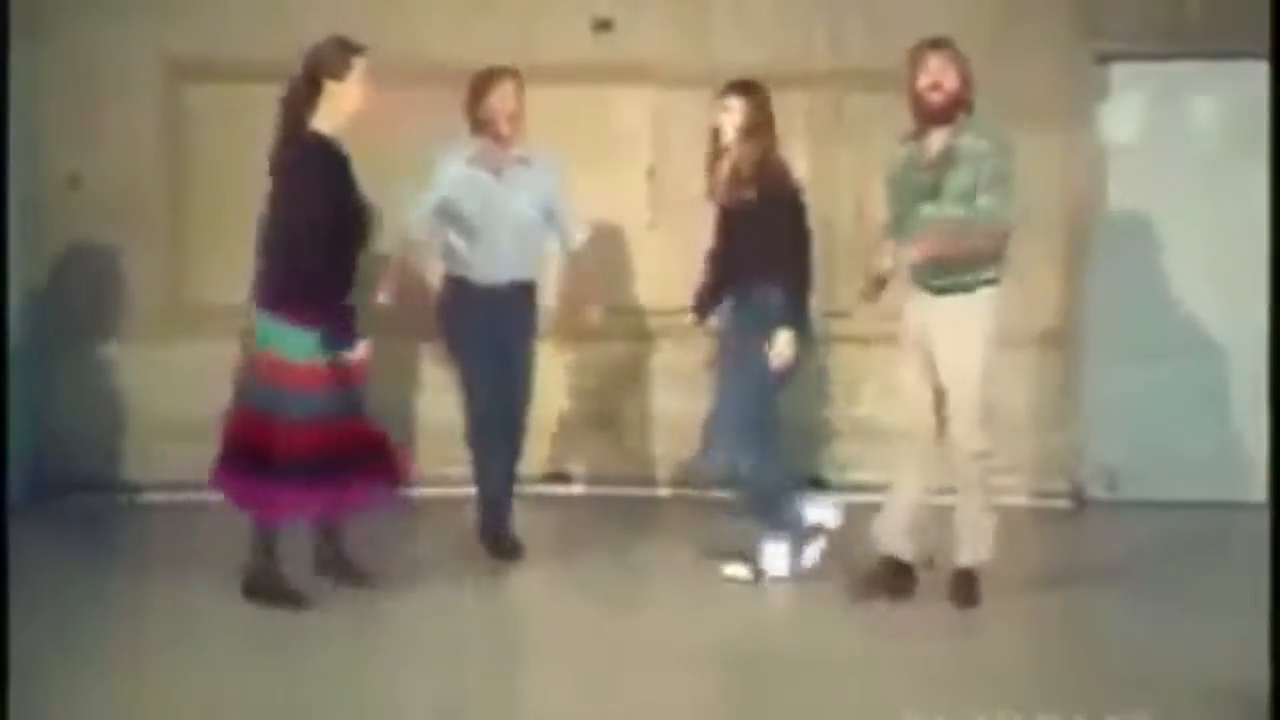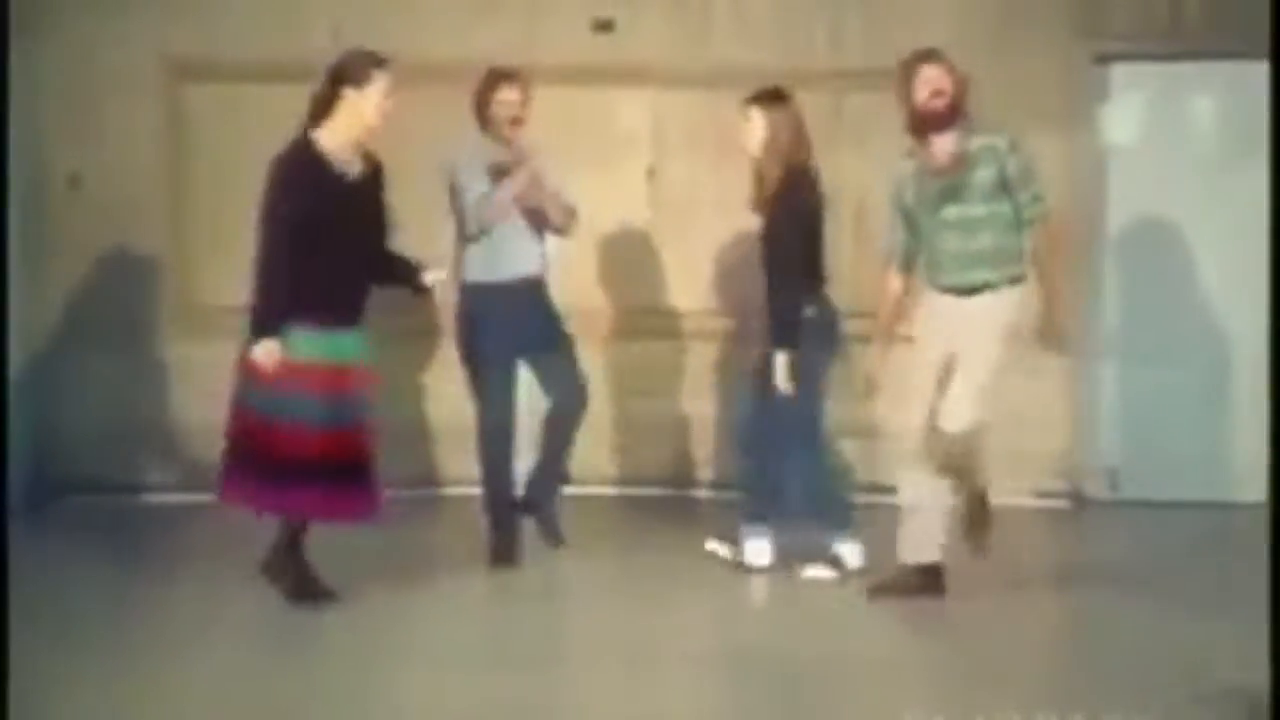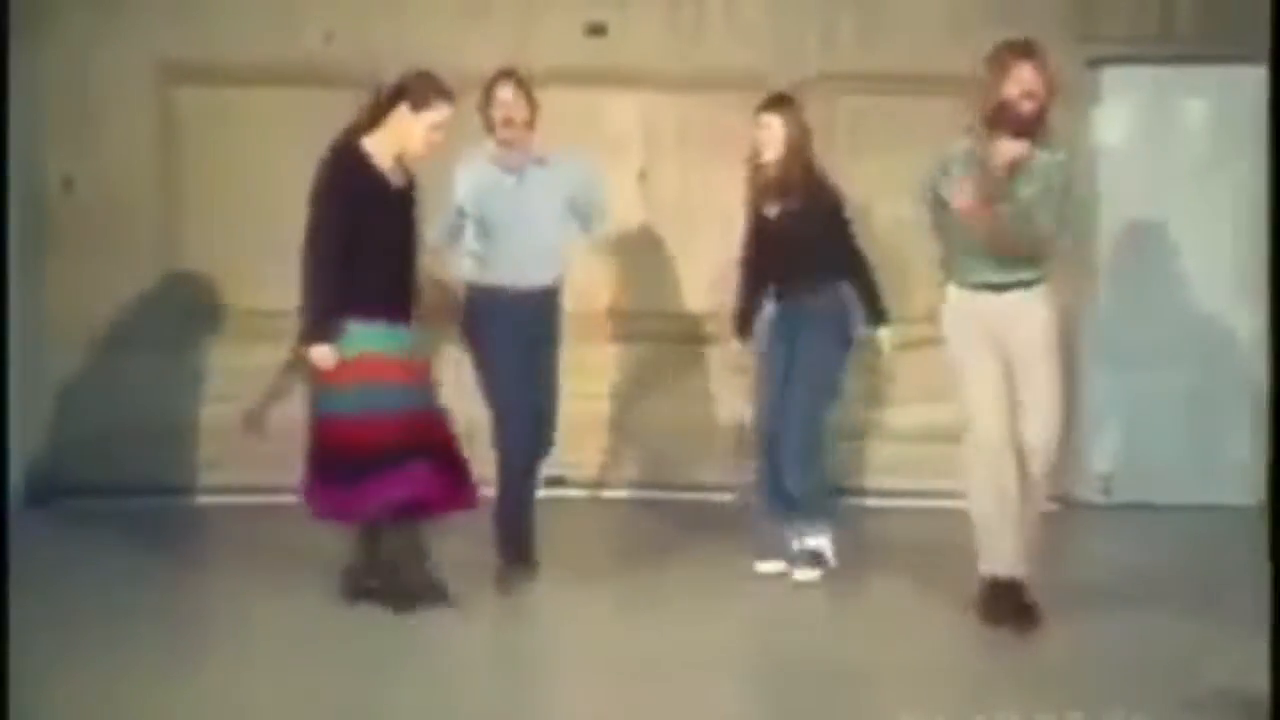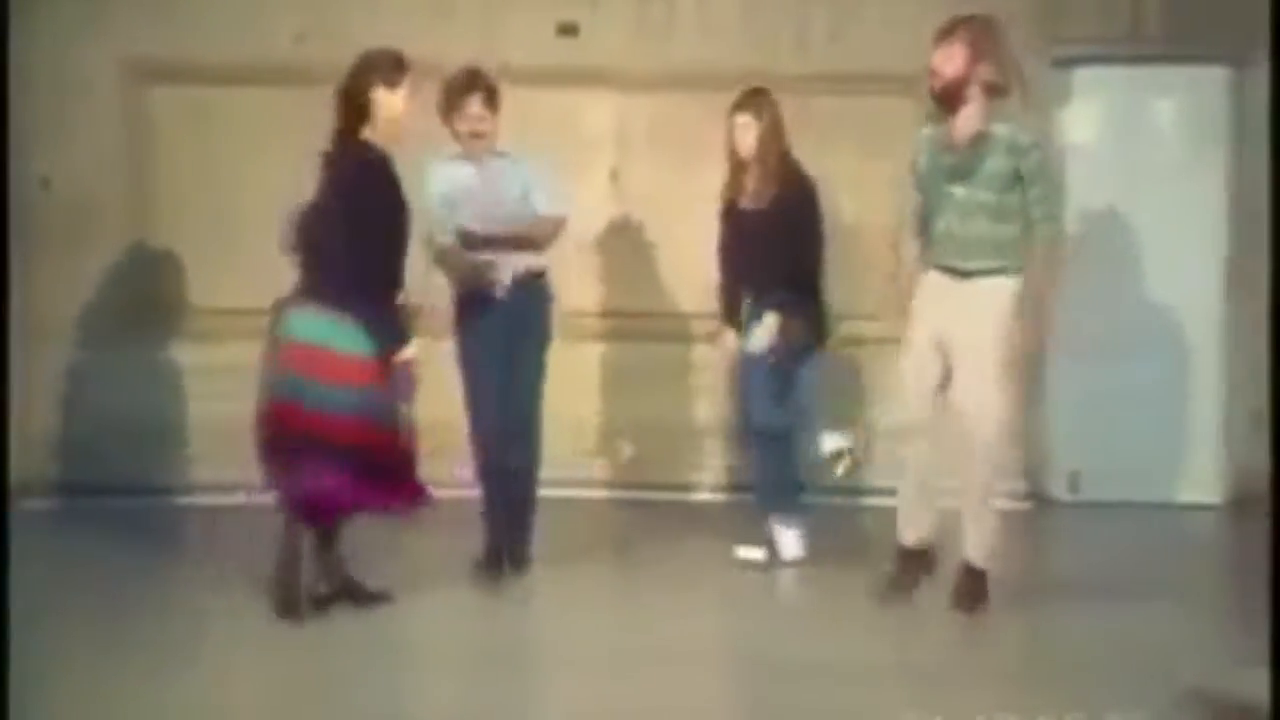
dt=0.7s
person 1, frame 1
left shoulder: (987, 149)
right shoulder: (906, 159)
left elbow: (988, 234)
left wrist: (927, 247)
right wrist: (881, 272)
left hip: (968, 304)
right hip: (917, 304)
left knee: (966, 441)
right knee: (915, 434)
left ankle: (969, 565)
right ankle: (897, 555)
person 1, frame 2
left shoulder: (1000, 149)
right shoulder: (908, 178)
left elbow: (1038, 225)
right elbow: (899, 263)
left wrist: (1050, 301)
right wrist: (880, 341)
left hip: (994, 304)
right hip: (939, 308)
left knee: (952, 424)
right knee: (908, 429)
left ankle: (972, 487)
right ankle: (921, 561)
person 1, frame 3
left shoulder: (1050, 166)
right shoulder: (961, 154)
left elbow: (1036, 244)
right elbow: (935, 205)
left wrist: (986, 219)
right wrist: (955, 250)
left hip: (1028, 306)
right hip: (967, 305)
left knee: (1038, 438)
right knee: (988, 433)
left ankle: (1014, 572)
right ankle: (999, 576)
person 1, frame 4
left shoulder: (1019, 144)
right shoulder: (928, 140)
left elbow: (1044, 233)
left wrist: (1034, 308)
right wrist: (908, 285)
left hip: (991, 295)
right hip: (936, 293)
left knee: (984, 429)
right knee: (916, 417)
left ankle: (976, 560)
right ankle: (914, 542)
person 2, frame 1
left shoulder: (310, 151)
right shoulder: (315, 157)
right elbow: (315, 250)
right wrist: (342, 332)
left hip: (303, 313)
right hip: (301, 320)
left knee: (330, 429)
right knee: (294, 437)
left ankle: (328, 547)
right ankle: (262, 567)
person 2, frame 2
left shoulder: (370, 170)
right shoulder: (297, 164)
right elbow: (275, 251)
left wrist: (416, 275)
right wrist: (267, 331)
left hip: (344, 328)
right hip: (299, 328)
left knee: (334, 445)
right knee: (295, 446)
left ankle: (291, 552)
right ankle: (289, 559)
person 2, frame 3
left shoulder: (401, 179)
right shoulder: (344, 169)
right elbow: (320, 255)
right wrist: (318, 333)
left hip: (387, 329)
right hip: (355, 333)
left knee: (398, 447)
right knee: (380, 447)
left ankle: (372, 568)
right ankle: (389, 568)
person 2, frame 4
left shoulder: (355, 161)
right shoulder: (364, 166)
right elbow: (360, 260)
right wrist: (394, 334)
left hip: (327, 319)
right hip: (338, 324)
left knee: (337, 448)
right knee: (329, 443)
left ankle: (328, 572)
right ankle: (295, 563)
person 3, frame 1
left shoulder: (542, 171)
right shoulder: (452, 168)
left elbow: (570, 237)
right elbow: (418, 231)
right wrist: (389, 286)
left hip: (517, 298)
right hip: (465, 297)
left knee: (512, 409)
right knee: (485, 406)
left ankle: (495, 516)
right ankle: (493, 515)
person 3, frame 2
left shoulder: (535, 162)
right shoulder: (466, 165)
left elbow: (566, 222)
right elbow: (473, 221)
left wrist: (539, 181)
right wrist: (515, 182)
left hip: (531, 295)
right hip: (484, 300)
left knee: (571, 394)
right knee: (496, 417)
left ankle: (539, 495)
right ankle: (503, 529)
person 3, frame 3
left shoulder: (566, 172)
right shoulder: (469, 175)
left elbow: (598, 224)
right elbow: (440, 239)
left hip: (542, 305)
right hip: (491, 307)
left knee: (539, 425)
right knee: (512, 425)
left ankle: (514, 532)
right ankle: (516, 546)
person 3, frame 4
left shoulder: (523, 168)
right shoulder: (441, 175)
left elbow: (551, 225)
right elbow: (442, 247)
left wrist: (505, 232)
right wrist: (477, 266)
left hip: (526, 297)
right hip: (477, 303)
left knee: (521, 415)
right knee: (487, 421)
left ankle: (516, 536)
right ankle: (499, 538)
person 4, frame 1
left shoulder: (773, 180)
right shoulder: (730, 181)
left elbow: (796, 256)
left wrist: (789, 324)
right wrist: (702, 308)
left hip: (771, 317)
right hip: (740, 315)
left knee: (735, 431)
right knee: (741, 431)
left ankle: (795, 535)
right ankle: (776, 550)
person 4, frame 2
left shoulder: (792, 190)
right shoulder: (787, 188)
left elbow: (792, 272)
left wrist: (783, 347)
left hip: (802, 324)
right hip: (797, 323)
left knee: (795, 435)
right knee: (764, 432)
left ankle: (843, 547)
right ankle: (757, 543)
person 4, frame 3
left shoulder: (814, 193)
right shoulder: (761, 198)
left elbow: (849, 257)
right elbow: (755, 266)
left wrist: (877, 317)
right wrist: (742, 326)
left hip: (823, 314)
right hip: (784, 319)
left knee: (798, 428)
right knee: (772, 429)
left ankle: (816, 540)
right ankle: (789, 542)
person 4, frame 4
left shoulder: (795, 187)
right shoulder: (736, 191)
left elbow: (808, 261)
left wrist: (780, 316)
right wrist: (729, 320)
left hip: (793, 316)
right hip: (758, 319)
left knee: (761, 407)
right knee: (760, 419)
left ankle: (810, 454)
right ankle: (787, 533)
